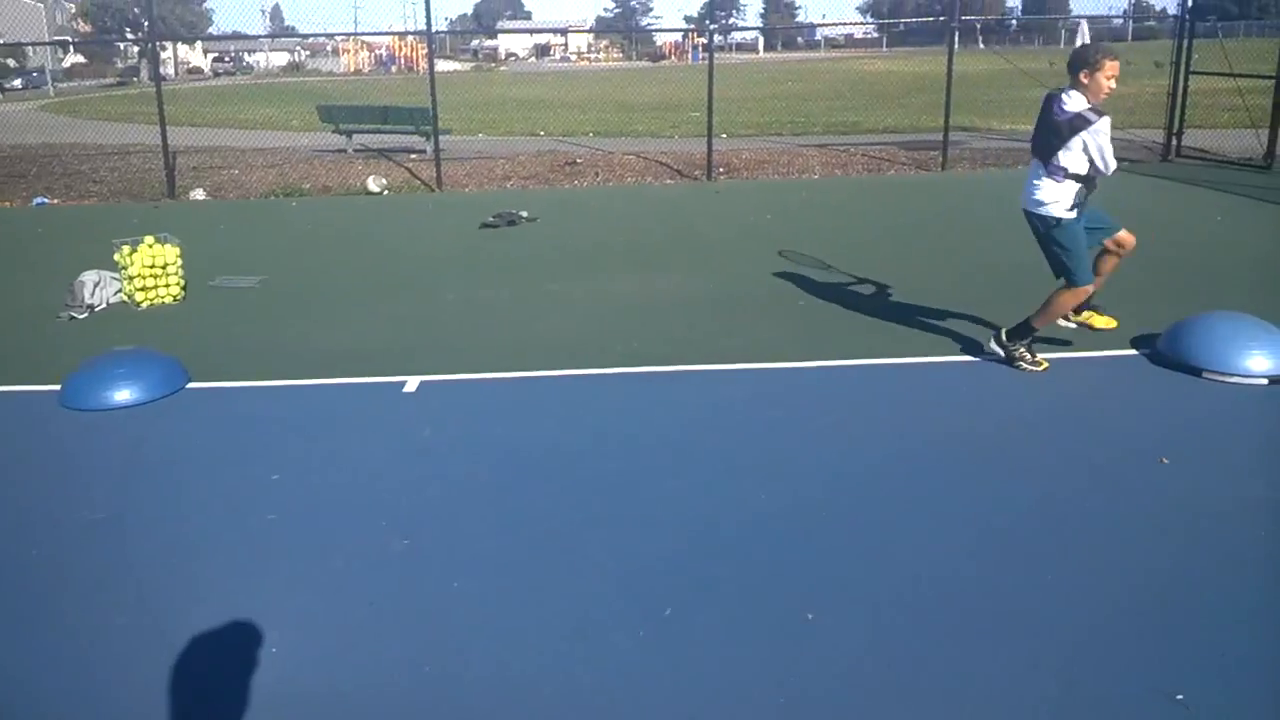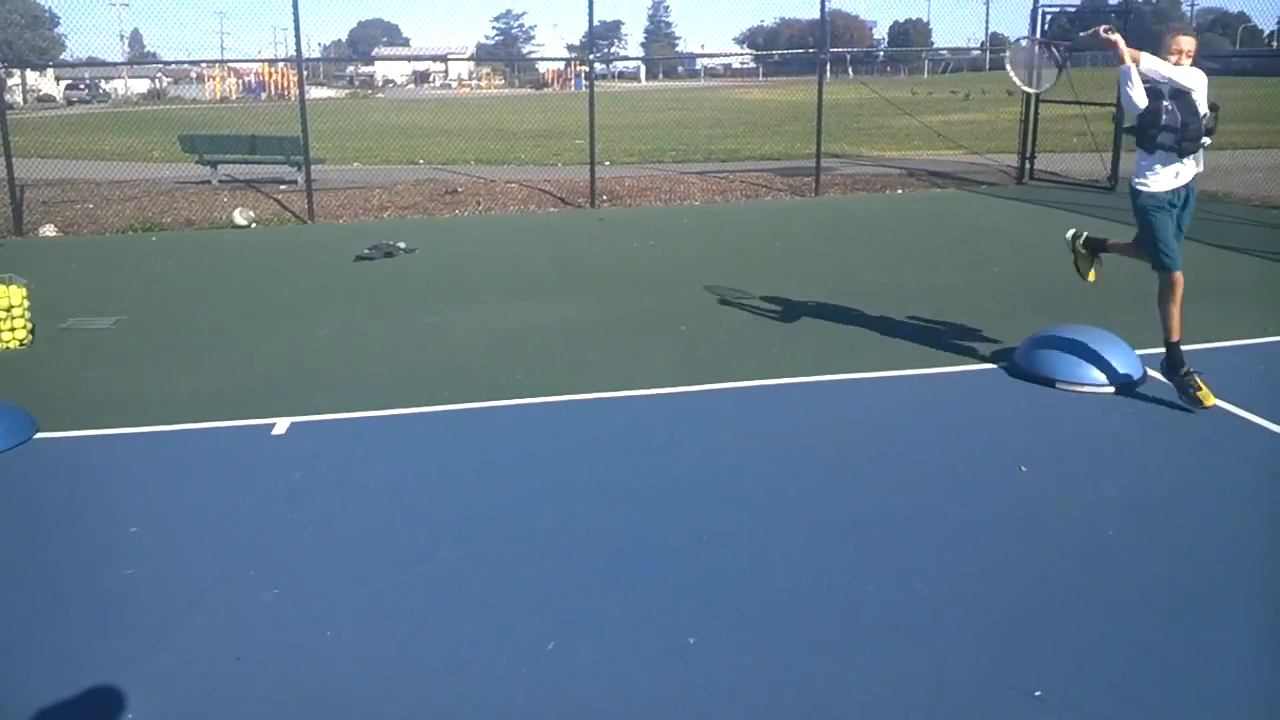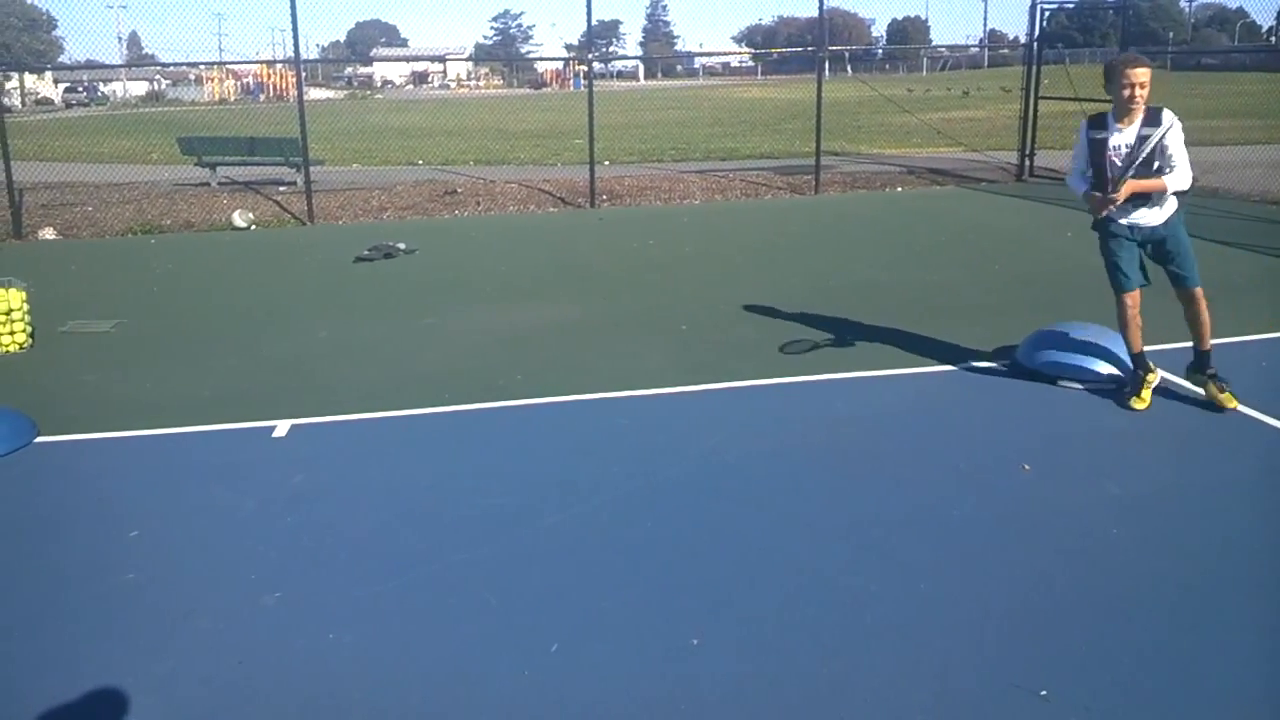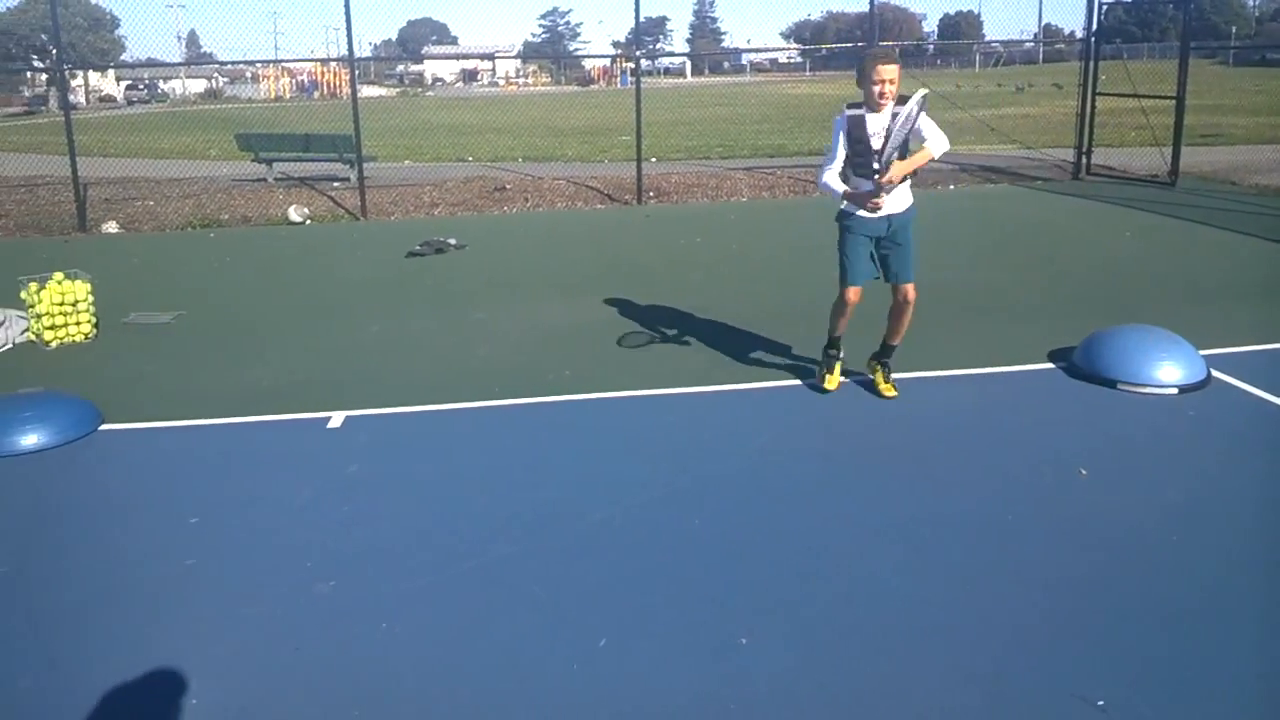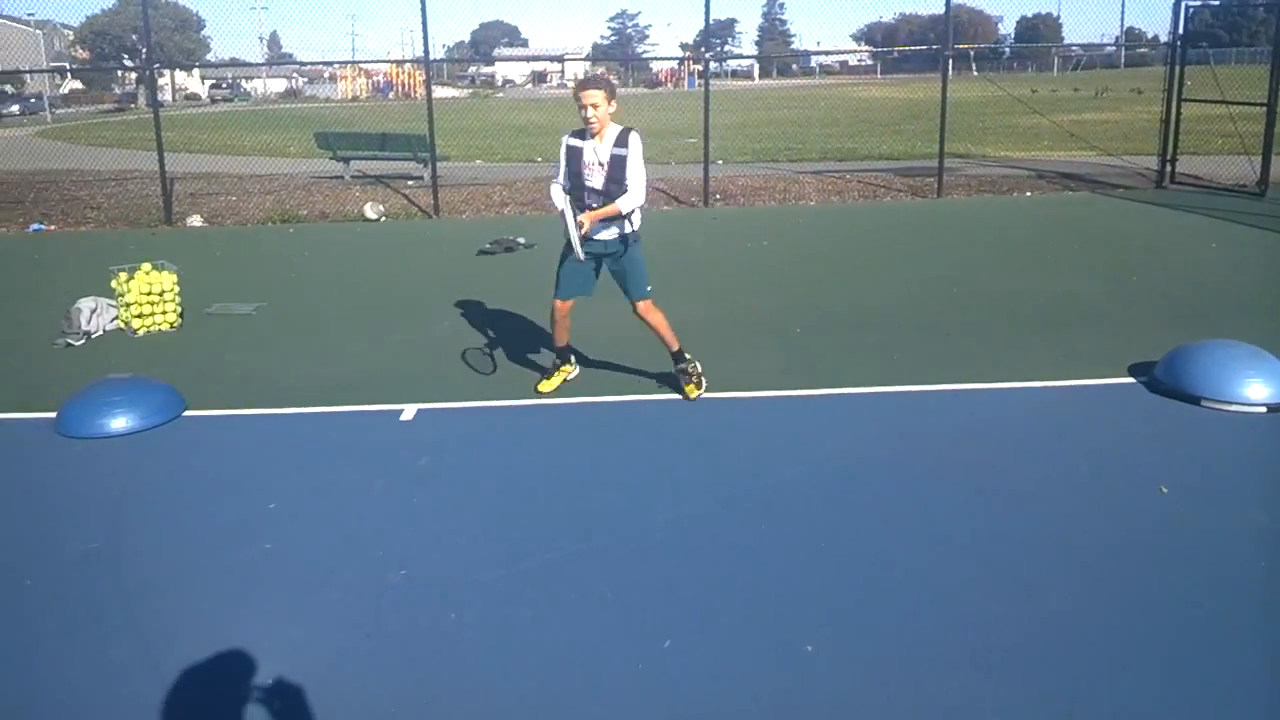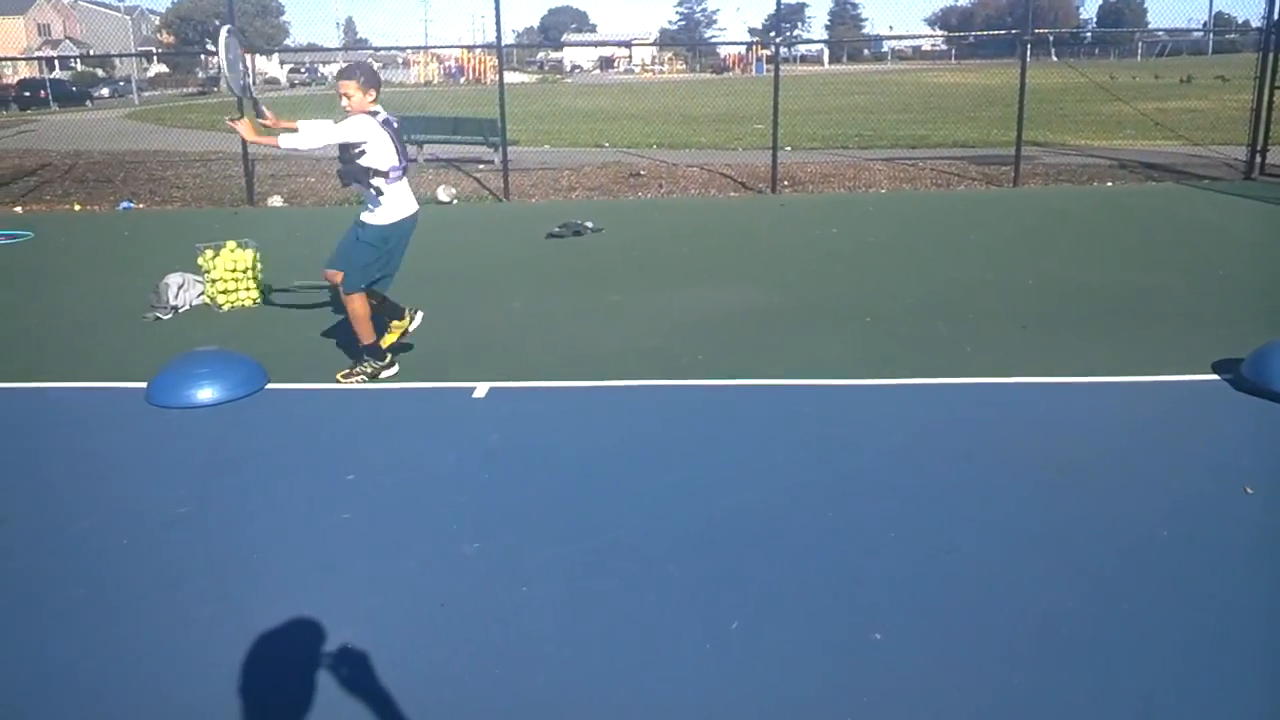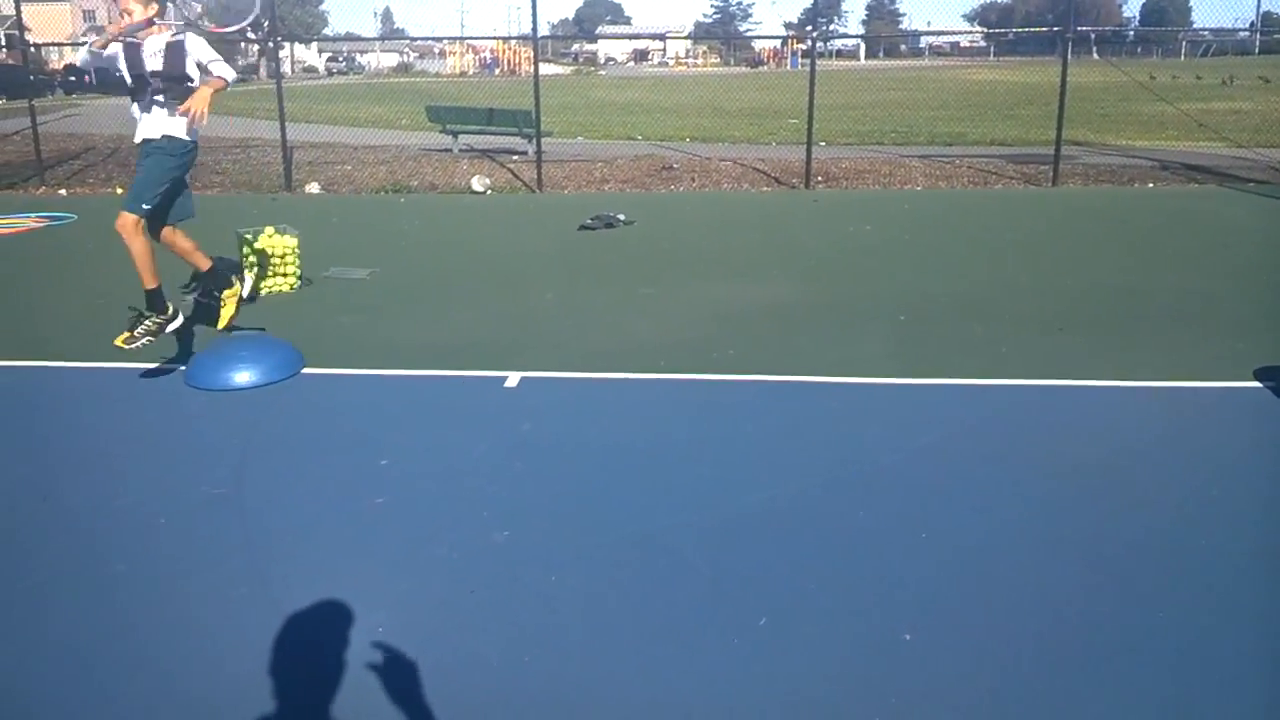
dt=0.7s
person 1, frame 1
left shoulder: (1053, 99)
right shoulder: (1095, 125)
right elbow: (1106, 168)
right wrist: (1097, 160)
left hip: (1064, 202)
right hip: (1053, 212)
left knee: (1124, 244)
right knee: (1081, 286)
left ankle: (1077, 308)
right ankle: (1013, 341)
person 1, frame 2
left shoulder: (1194, 81)
right shoulder: (1143, 92)
left elbow: (1174, 77)
right elbow: (1133, 101)
left wrist: (1128, 50)
right wrist: (1124, 58)
left hip: (1184, 185)
right hip: (1153, 192)
left knee: (1153, 255)
right knee: (1174, 278)
left ankle: (1088, 244)
right ankle: (1176, 365)
person 1, frame 3
left shoulder: (1163, 121)
right shoulder: (1091, 129)
left elbow: (1182, 177)
right elbow: (1076, 175)
left wrist: (1131, 186)
right wrist: (1090, 197)
left hip: (1165, 220)
right hip: (1118, 224)
left knee: (1194, 295)
right knee: (1128, 300)
left ankle: (1205, 368)
right ankle: (1142, 372)
person 1, frame 4
right shoulder: (847, 119)
left elbow: (939, 142)
right elbow: (828, 175)
left wrist: (904, 168)
right wrist: (852, 197)
left hip: (897, 216)
right hip: (858, 217)
left knee: (906, 296)
right knee: (850, 295)
left ankle: (882, 361)
right ankle: (832, 352)
person 1, frame 5
left shoulder: (630, 142)
right shoulder: (571, 142)
left elbow: (636, 195)
right elbow: (558, 186)
left wrist: (596, 216)
right wrist: (571, 215)
left hip: (621, 236)
right hip: (584, 237)
left knee: (644, 308)
right knee: (560, 306)
left ankle: (685, 363)
right ankle: (564, 363)
person 1, frame 6
left shoulder: (363, 125)
right shoulder: (369, 119)
left elbow: (312, 139)
right elbow: (321, 128)
left wrist: (256, 138)
right wrist: (281, 123)
left hip: (391, 221)
right hip: (378, 217)
left knee: (351, 292)
right knee: (335, 274)
left ankle: (377, 360)
right ankle: (399, 315)
person 1, frame 7
left shoulder: (186, 44)
right shoulder: (122, 46)
left elbow: (226, 73)
right elbow: (88, 59)
left wrist: (206, 90)
right wrist: (107, 37)
left hip: (173, 144)
right hip: (149, 144)
left knee: (127, 223)
right knee: (166, 232)
left ankle: (159, 310)
right ankle: (229, 280)
